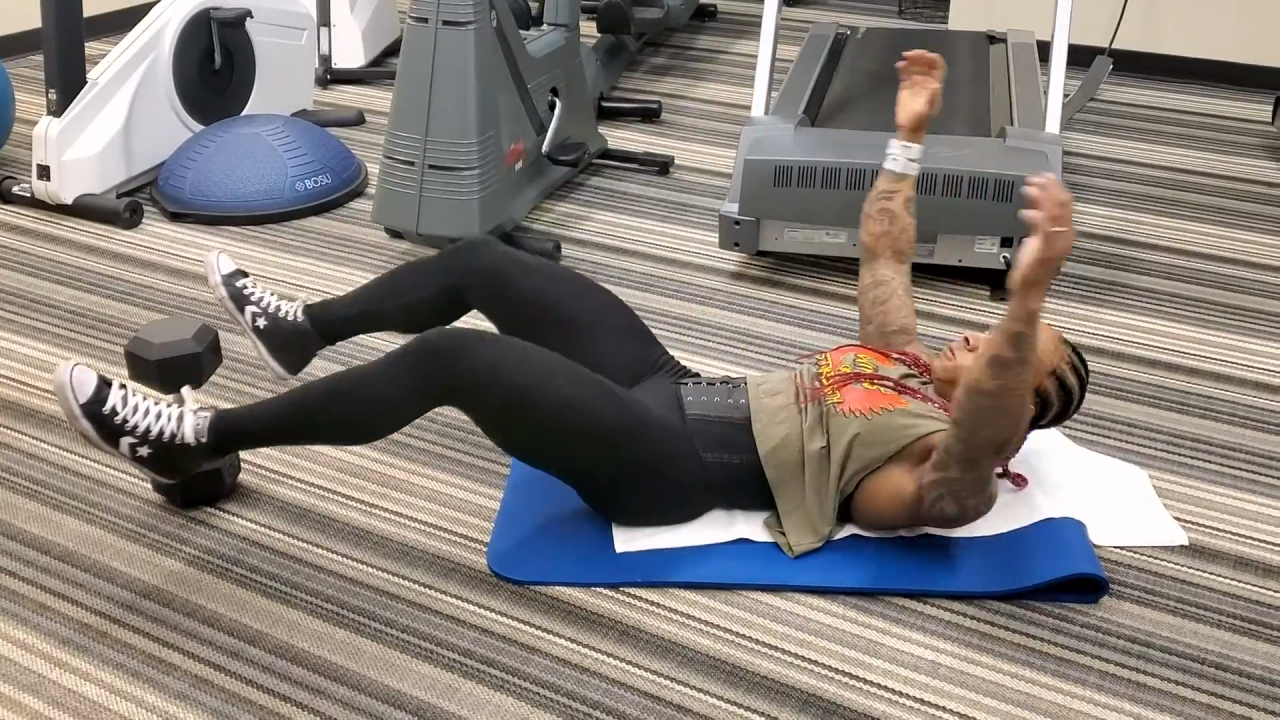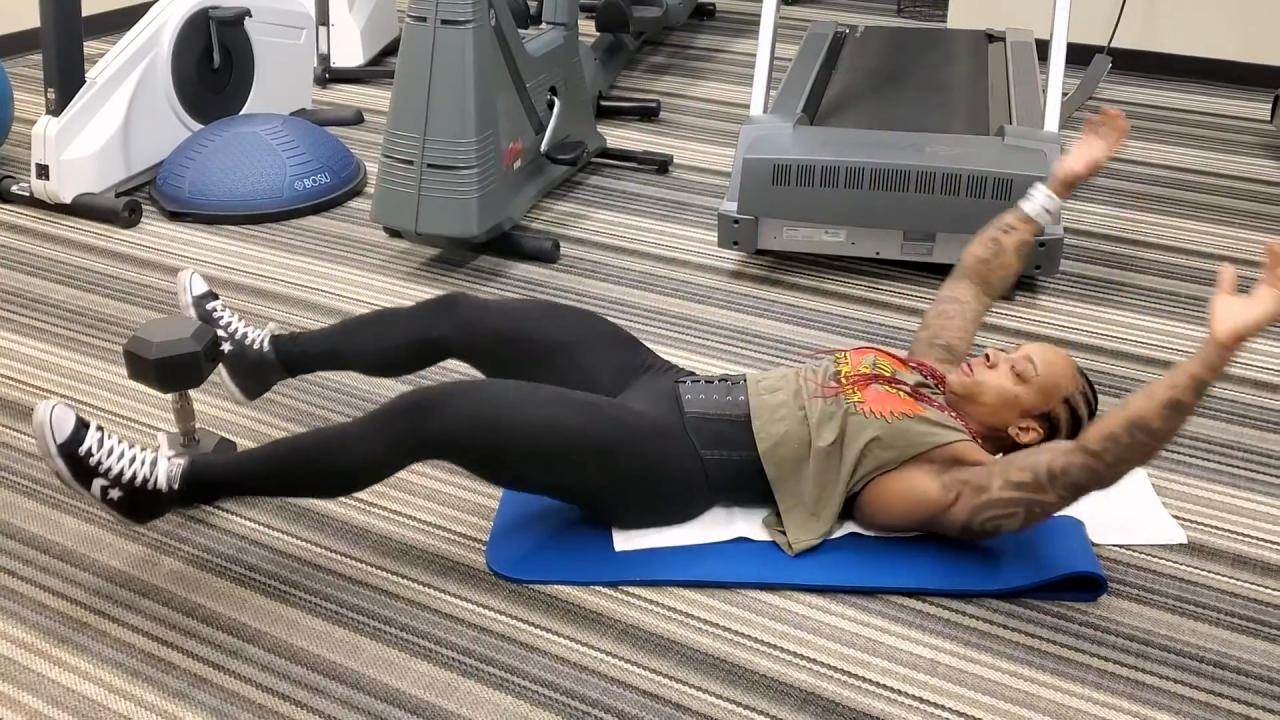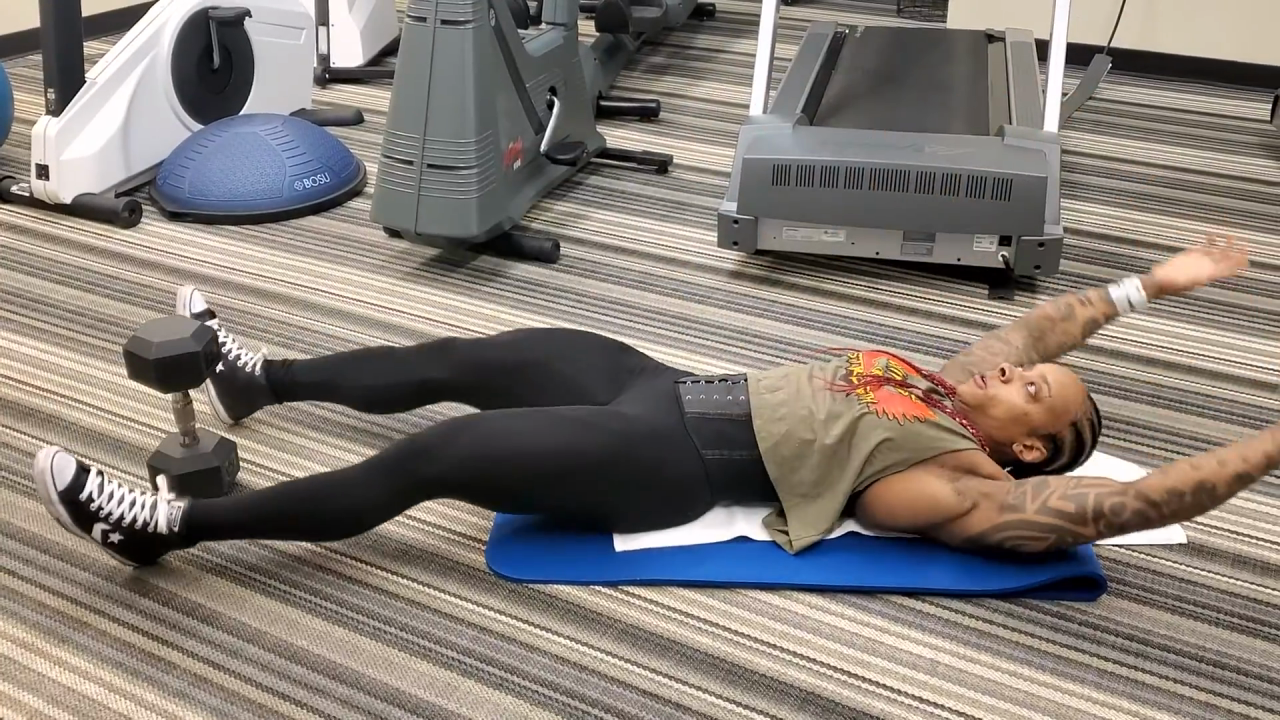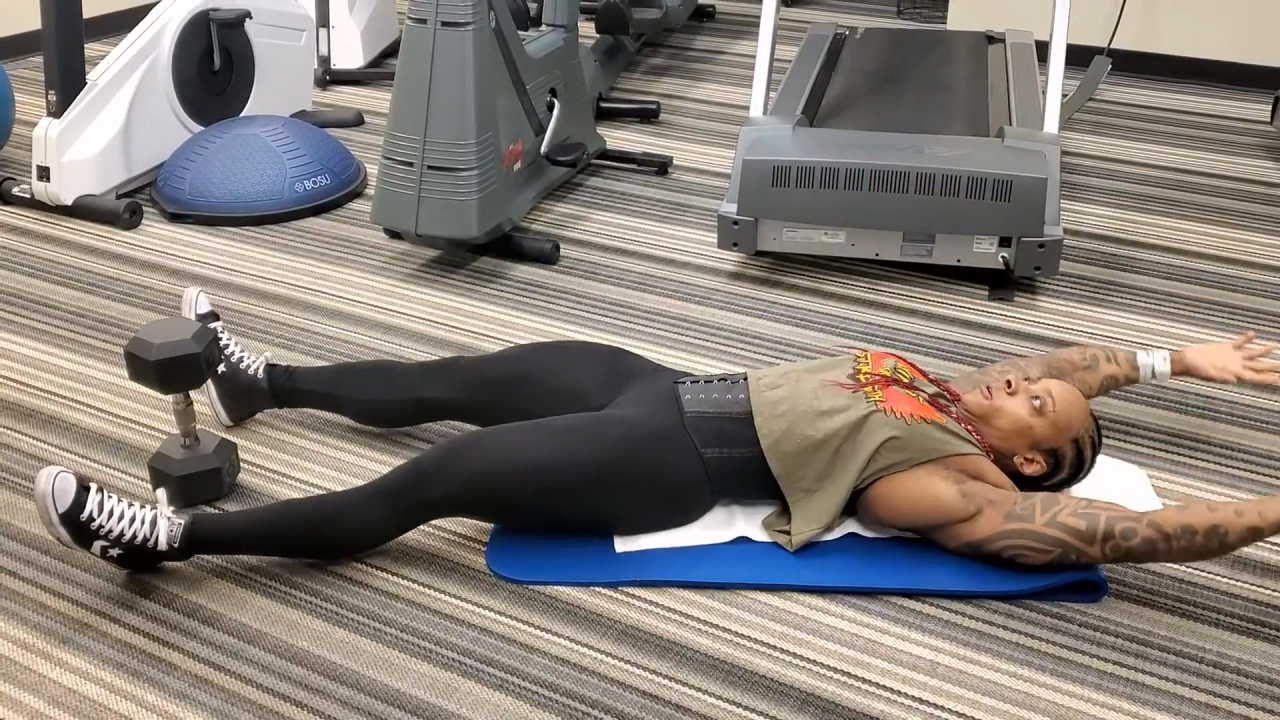
dt=0.2s
person 1, frame 1
left shoulder: (943, 486)
right shoulder: (901, 363)
left elbow: (987, 434)
right elbow: (881, 256)
left wrist: (1027, 297)
right wrist: (907, 137)
left hip: (652, 462)
right hip: (662, 383)
left knee: (435, 363)
right knee: (473, 263)
left ankle: (195, 438)
right ankle: (296, 327)
person 1, frame 2
left shoulder: (966, 479)
right shoulder: (936, 375)
left elbow: (1086, 462)
right elbow: (978, 269)
right wrist: (1058, 183)
left hip: (665, 462)
right hip: (665, 384)
left knee: (424, 419)
right knee: (460, 317)
left ankle: (164, 481)
right ankle: (262, 356)
person 1, frame 3
left shoulder: (973, 492)
right shoulder: (953, 394)
left elbow: (1118, 502)
right elbow: (1040, 326)
right wrist: (1152, 281)
left hip: (664, 464)
right hip: (669, 387)
left knee: (419, 464)
right knee: (449, 362)
left ankle: (163, 524)
right ankle: (255, 376)
person 1, frame 4
left shoulder: (972, 493)
right shoulder: (958, 399)
left elbow: (1124, 531)
right elbow: (1062, 354)
right wrist: (1178, 358)
left hip: (665, 465)
right hip: (670, 387)
left knee: (418, 485)
right knee: (444, 383)
left ankle: (164, 535)
right ankle: (256, 380)
